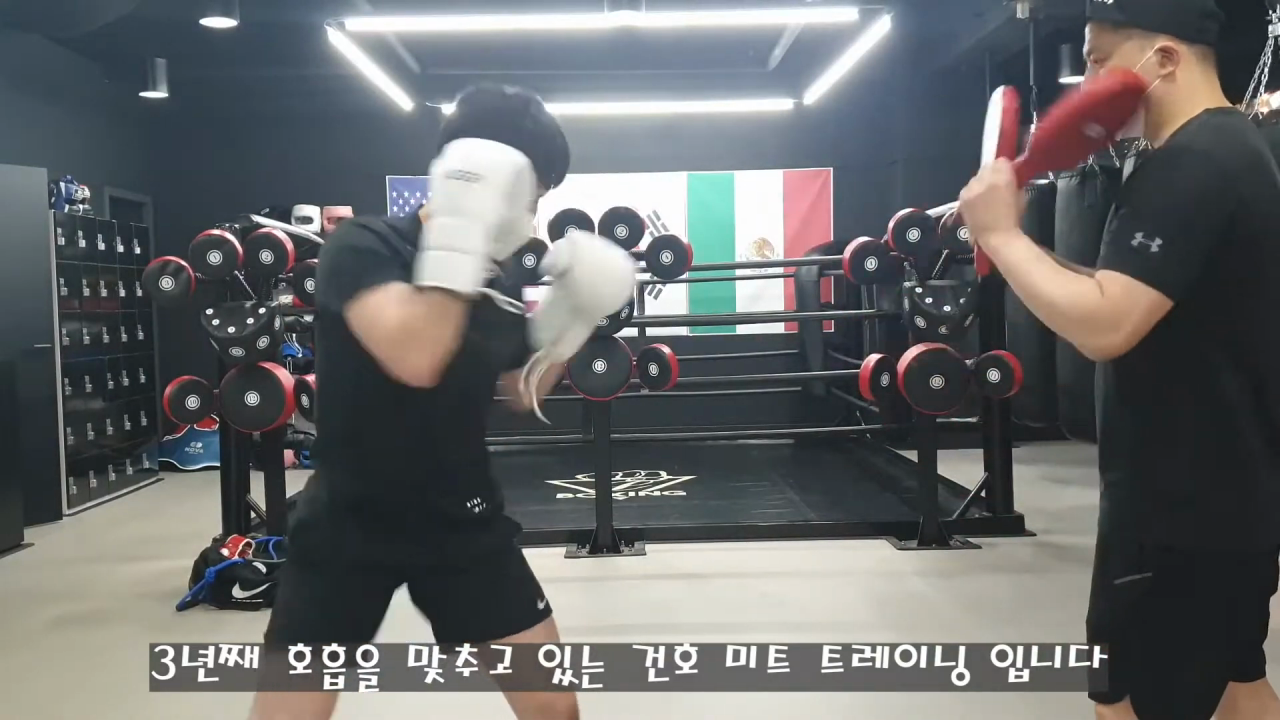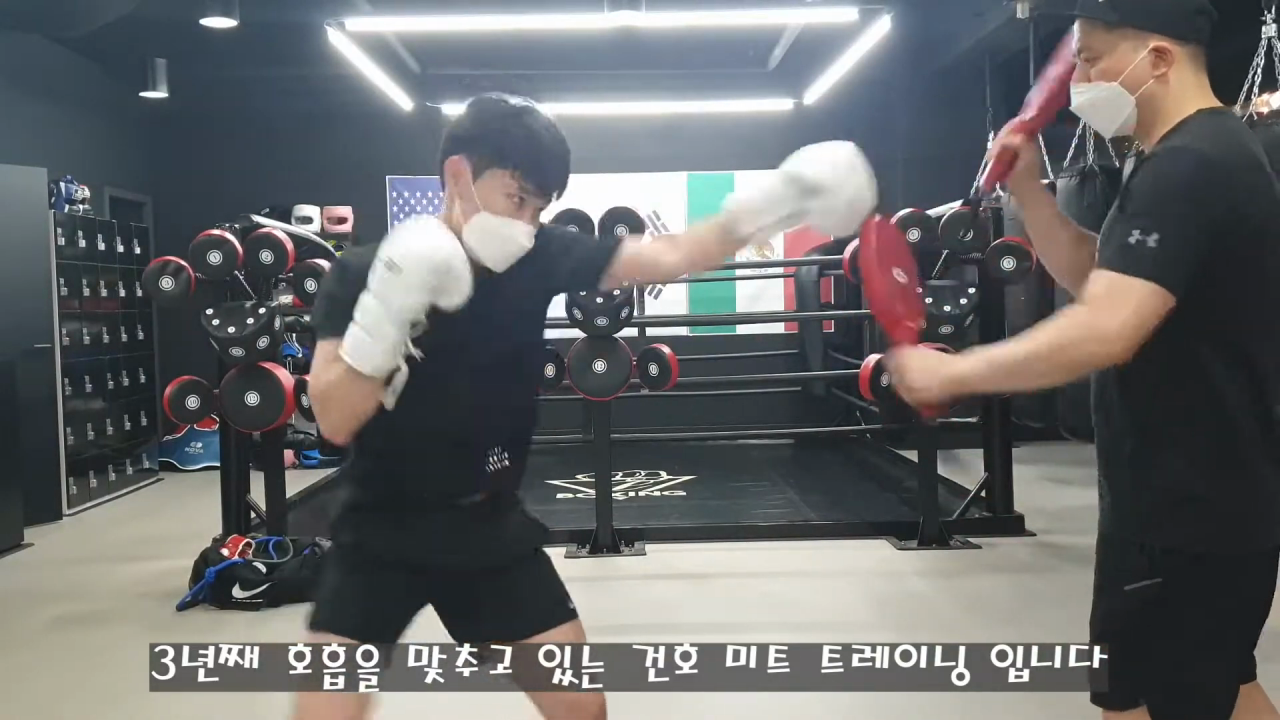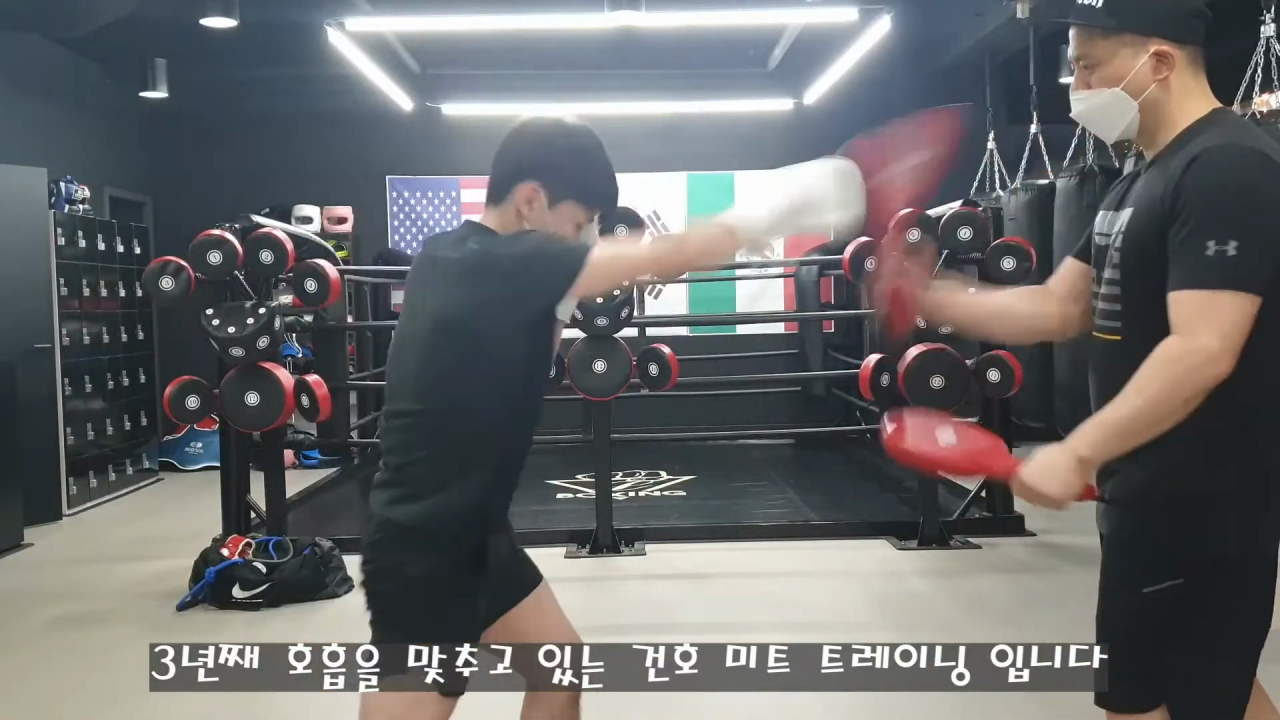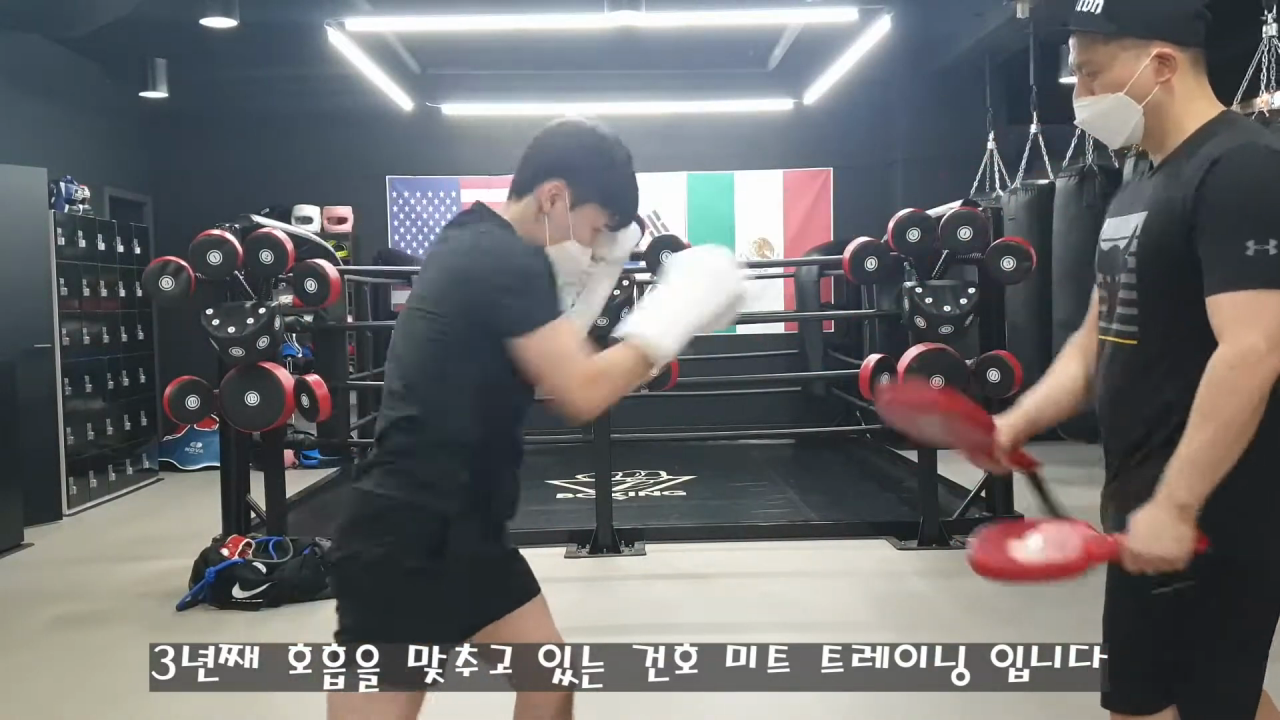
dt=0.2s
person 1, frame 1
left shoulder: (1194, 165)
right shoulder: (1215, 156)
left elbow: (1107, 323)
right elbow: (1135, 291)
left wrist: (1001, 234)
right wrist: (1015, 237)
left hip: (1190, 498)
person 1, frame 2
left shoulder: (1198, 166)
right shoulder: (1179, 162)
left elbow: (1104, 332)
right elbow: (1100, 281)
left wrist: (951, 374)
right wrist: (1027, 186)
left hip: (1194, 500)
right hip: (1189, 490)
person 1, frame 3
right shoulder: (1144, 178)
left elbow: (1204, 350)
right elbow: (1061, 305)
left wrist: (1074, 456)
right wrist: (939, 296)
left hip: (1203, 504)
right hip: (1155, 493)
person 1, frame 4
right shoulder: (1152, 181)
right elbow: (1109, 334)
left wrist: (1175, 504)
right wrist: (1020, 420)
left hip: (1216, 513)
right hip: (1160, 501)
person 2, frame 1
left shoulder: (492, 278)
right shoulder: (364, 246)
left elbow: (520, 393)
right elbow: (414, 361)
left wrist: (571, 321)
right wrist: (464, 236)
left hip: (465, 523)
right hip: (346, 523)
person 2, frame 2
left shoulder: (531, 255)
right shoulder: (360, 272)
left elbow: (669, 257)
right elbow: (336, 421)
left wrist: (777, 199)
right wrist: (384, 314)
left hip: (490, 528)
right hip: (382, 532)
person 2, frame 3
left shoulder: (455, 258)
right shoulder: (510, 262)
right elbow: (666, 254)
right wrist: (774, 210)
left hip: (455, 530)
right hip: (425, 548)
person 2, frame 4
left shoulder: (470, 247)
right shoulder: (500, 265)
right elbow: (585, 392)
left wrist: (578, 290)
right wrist: (678, 309)
left hip: (454, 527)
right hip: (405, 538)
